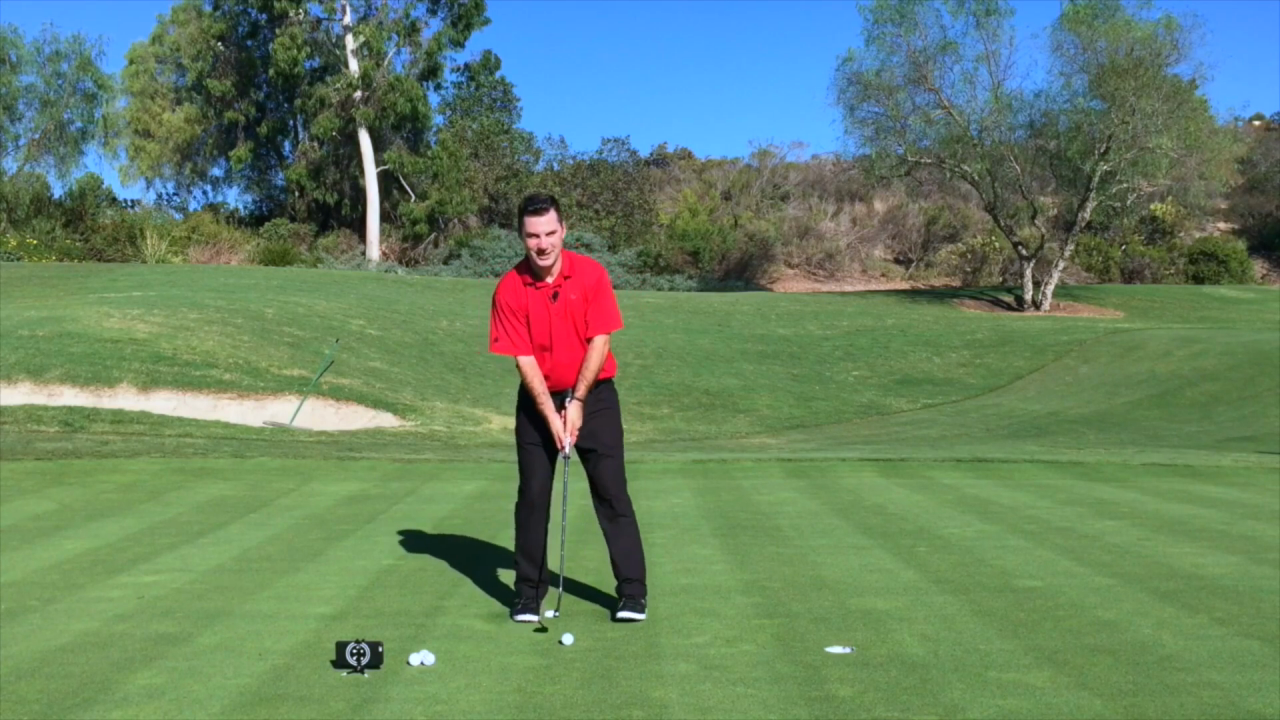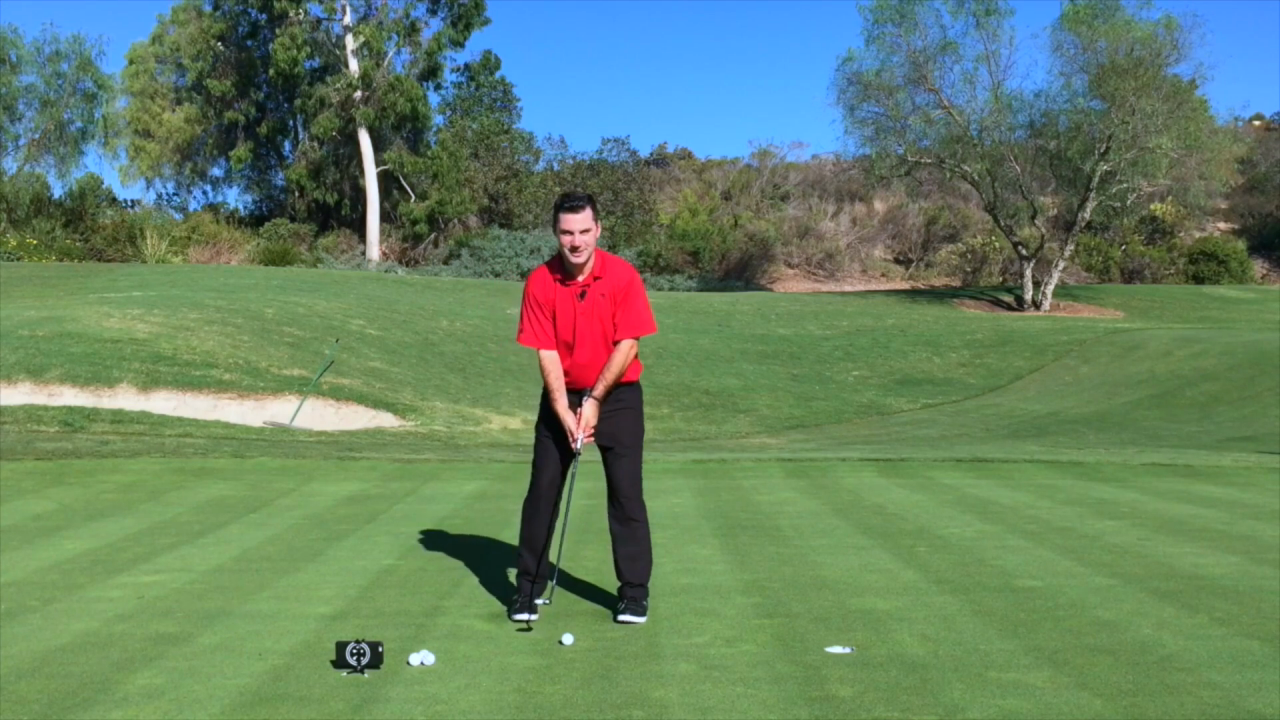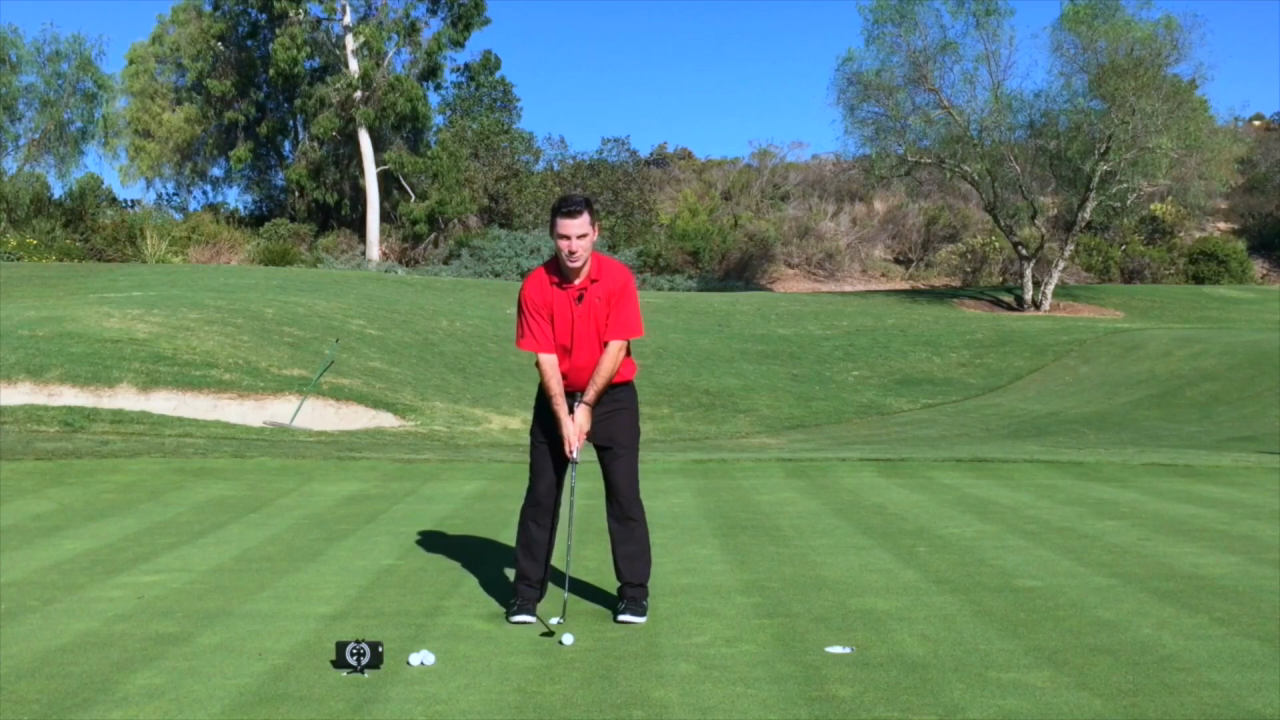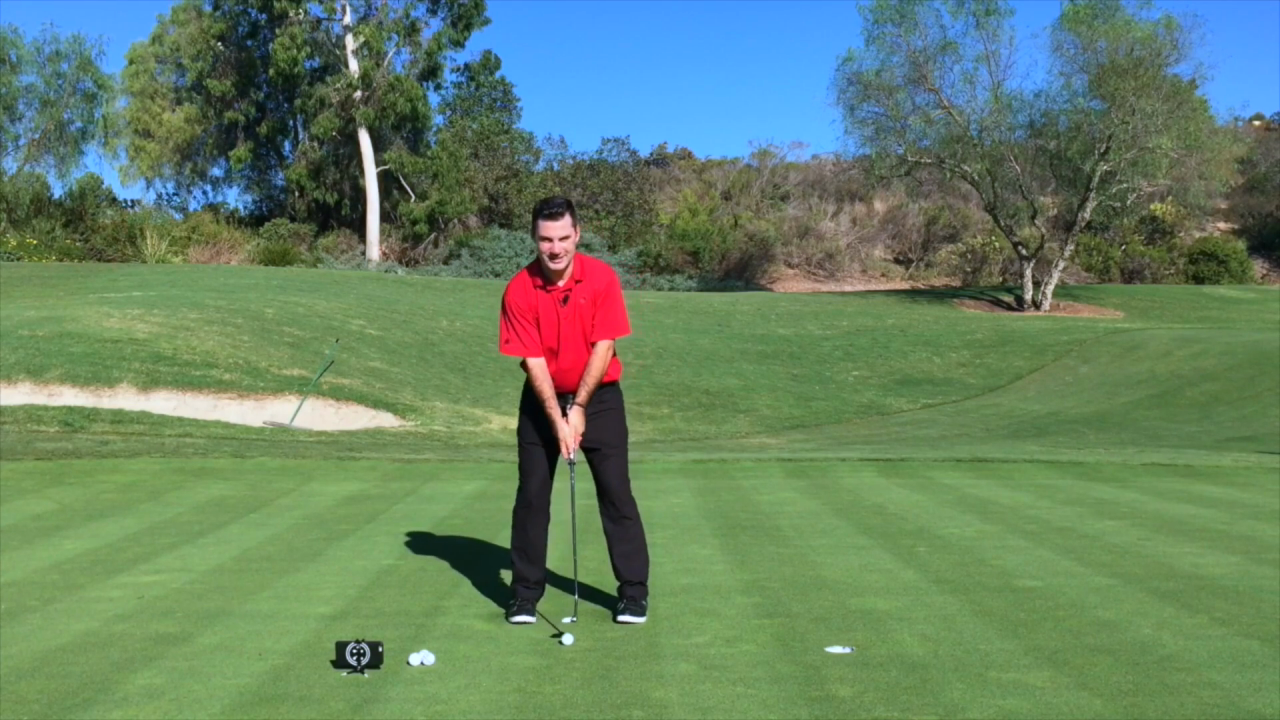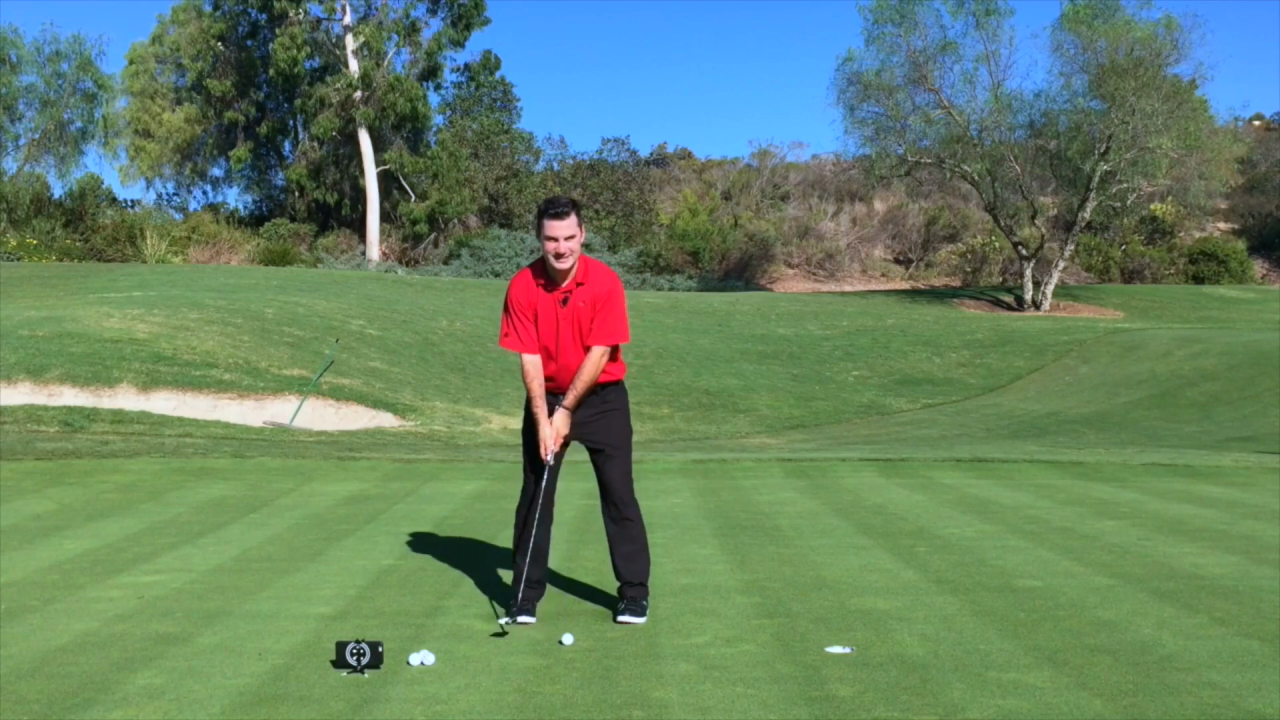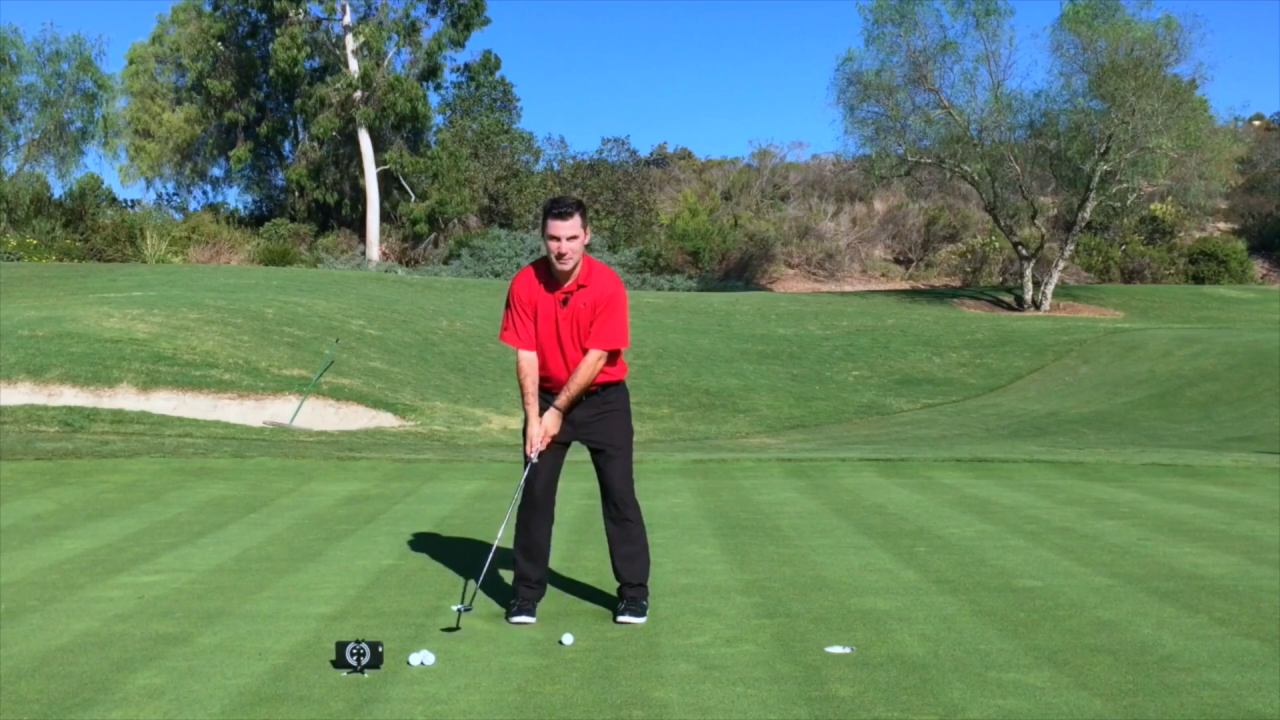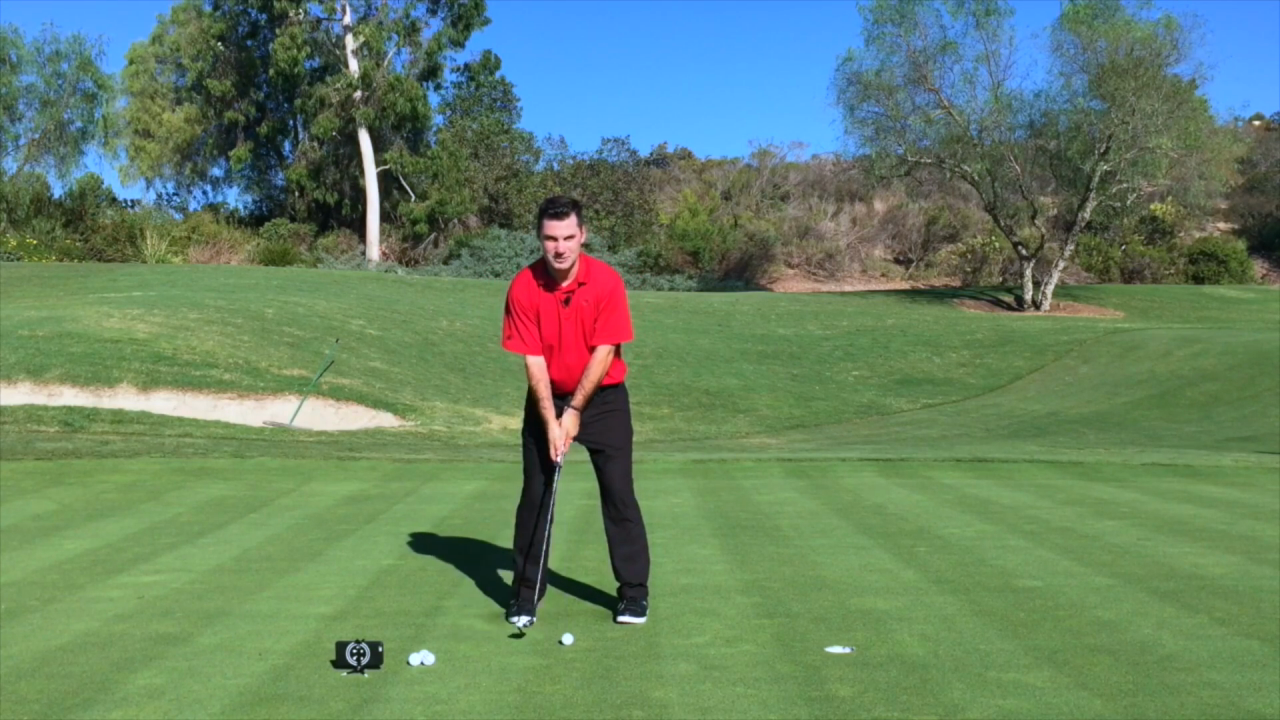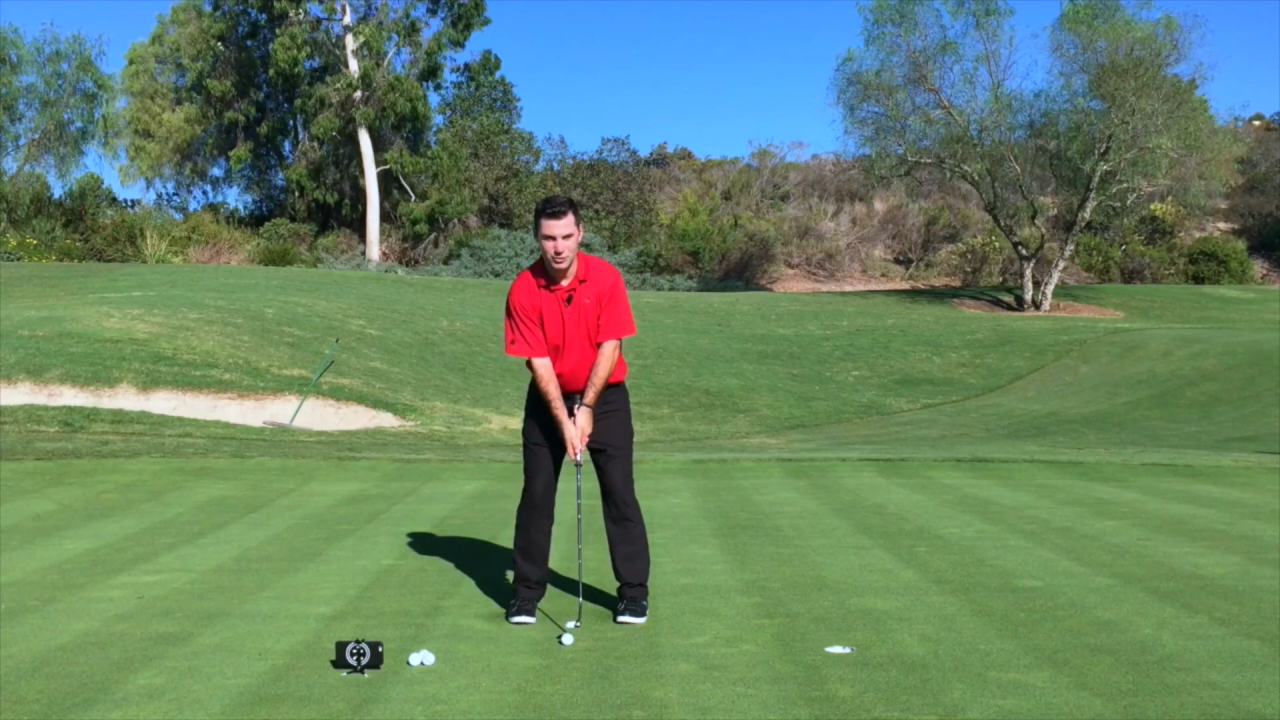
dt=0.3s
person 1, frame 1
left shoulder: (592, 274)
right shoulder: (508, 289)
left elbow: (600, 341)
right elbow: (523, 359)
left wrist: (577, 401)
right wrist: (551, 415)
left hip: (595, 394)
right hip: (538, 400)
left knee: (611, 491)
right knee: (533, 494)
left ankle: (632, 590)
right ankle: (529, 589)
person 1, frame 2
left shoulder: (623, 276)
right shoulder: (539, 283)
left elbow: (628, 345)
right elbow: (546, 353)
left wrist: (594, 400)
right wrist: (565, 412)
left hip: (618, 396)
right hip: (561, 396)
left knee: (625, 493)
right knee: (541, 491)
left ankle: (634, 591)
right ankle: (528, 586)
person 1, frame 3
left shoulder: (618, 278)
right shoulder: (535, 286)
left elbow: (617, 348)
right elbow: (545, 358)
left wrist: (586, 405)
right wrist: (564, 417)
left hip: (612, 396)
right hip: (556, 398)
left knee: (624, 493)
right knee: (541, 494)
left ankle: (634, 591)
right ankle: (527, 590)
person 1, frame 4
left shoulder: (603, 278)
right shoulder: (518, 291)
left elbow: (604, 347)
right elbow: (533, 361)
left wrist: (578, 407)
right wrist: (557, 419)
left hip: (599, 397)
right hip: (542, 400)
left knee: (616, 492)
right knee: (532, 495)
left ankle: (633, 590)
right ankle: (526, 591)
person 1, frame 5
left shoulder: (606, 282)
right shoulder: (522, 287)
left elbow: (599, 353)
right elbow: (529, 359)
left wrist: (567, 409)
right wrist: (543, 419)
left hip: (603, 398)
right hip: (545, 397)
left knee: (618, 493)
right knee: (535, 495)
left ankle: (634, 591)
right ankle: (526, 591)
person 1, frame 6
left shoulder: (608, 285)
right shoulder: (524, 284)
left elbow: (596, 357)
right elbow: (526, 354)
left wrist: (559, 411)
right wrist: (534, 416)
left hip: (604, 399)
right hip: (545, 397)
left knee: (619, 493)
right knee: (535, 494)
left ankle: (634, 591)
right ankle: (527, 591)
person 1, frame 7
left shoulder: (607, 281)
right shoulder: (523, 287)
left elbow: (605, 352)
right elbow: (533, 360)
left wrist: (575, 410)
right wrist: (550, 421)
left hip: (603, 399)
right hip: (548, 398)
left knee: (618, 493)
right knee: (535, 495)
left ankle: (633, 591)
right ankle: (526, 591)
person 1, frame 8
left shoulder: (607, 278)
right shoulder: (523, 290)
left elbow: (609, 347)
right elbow: (539, 361)
left wrist: (586, 408)
right wrist: (564, 420)
left hip: (606, 398)
right hip: (547, 400)
left knee: (619, 493)
right knee: (536, 496)
left ankle: (633, 591)
right ankle: (526, 591)
